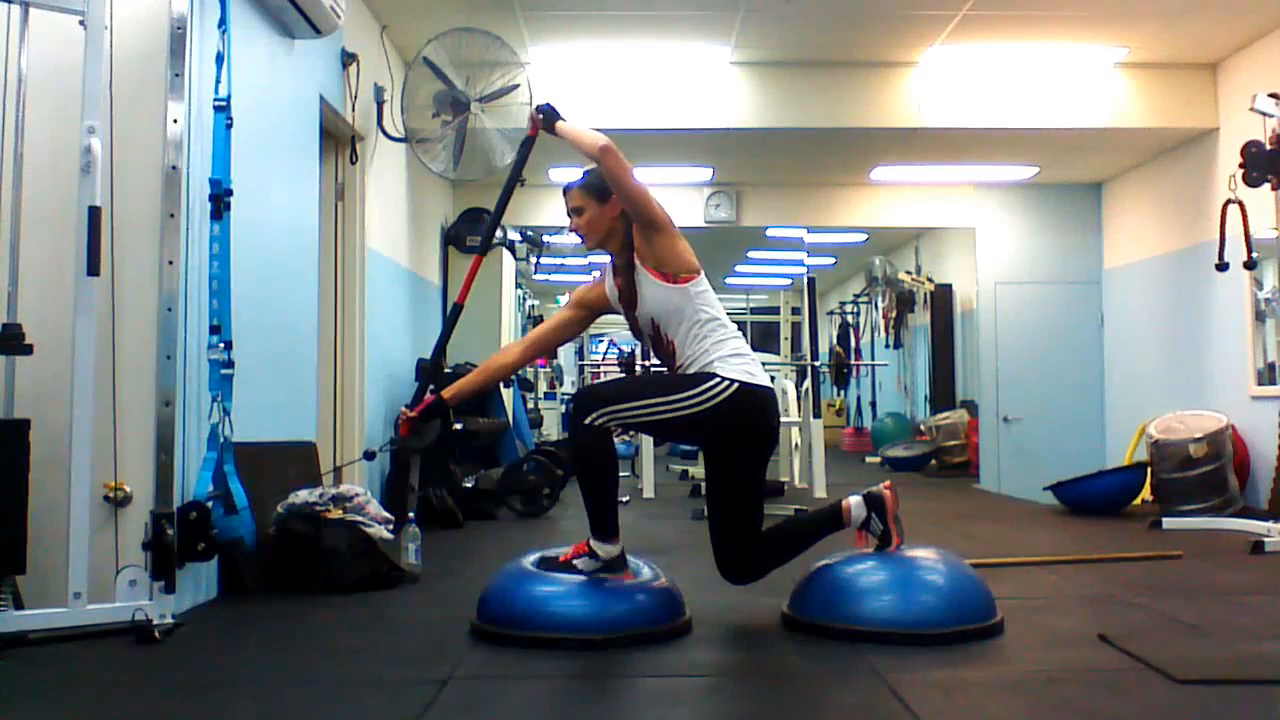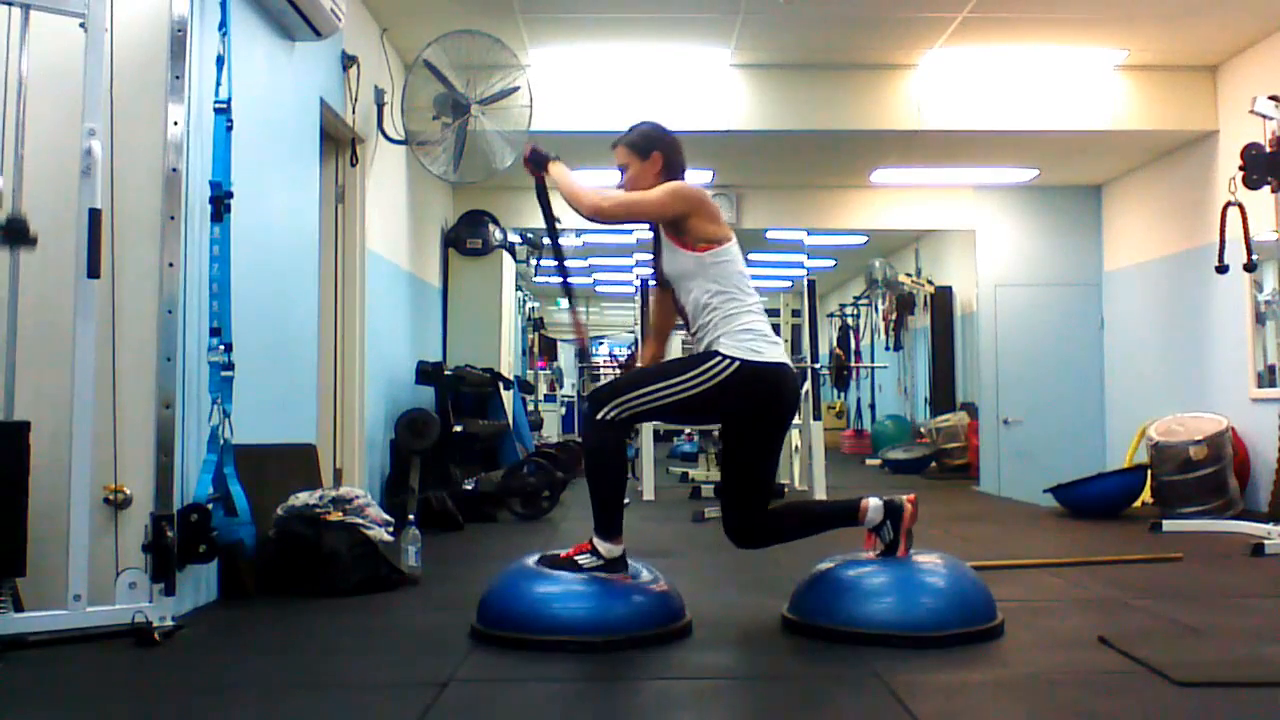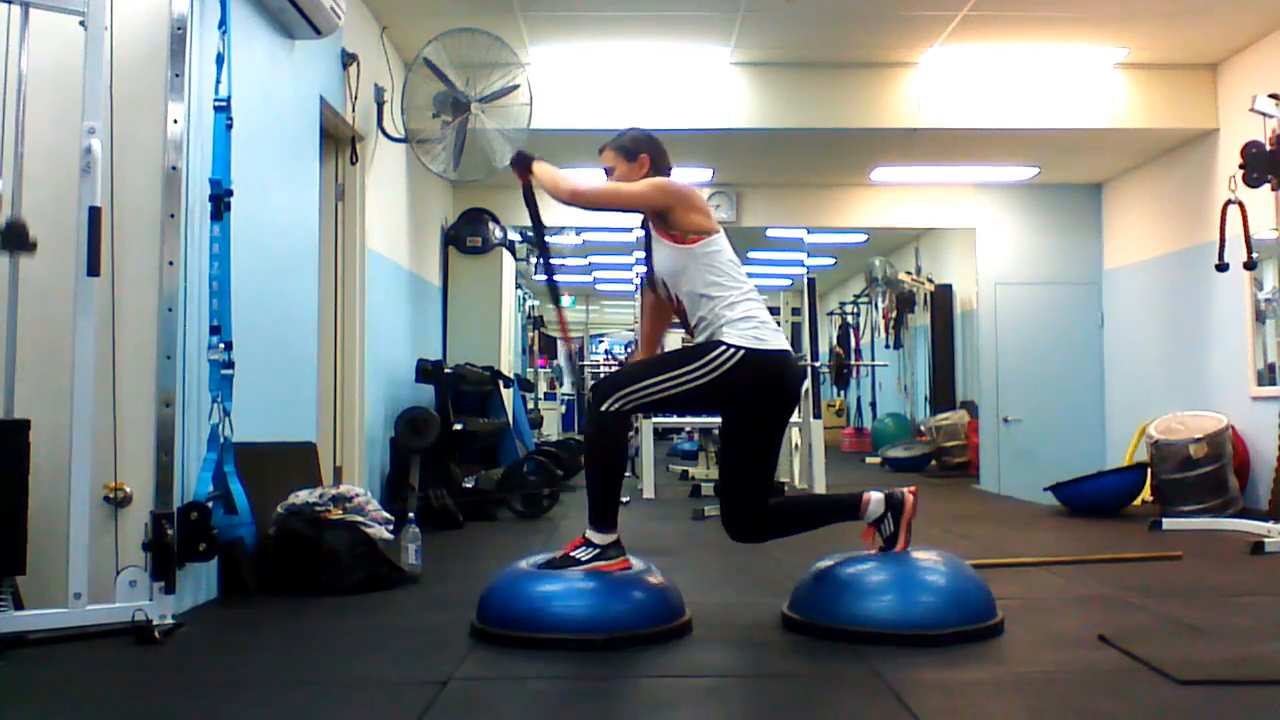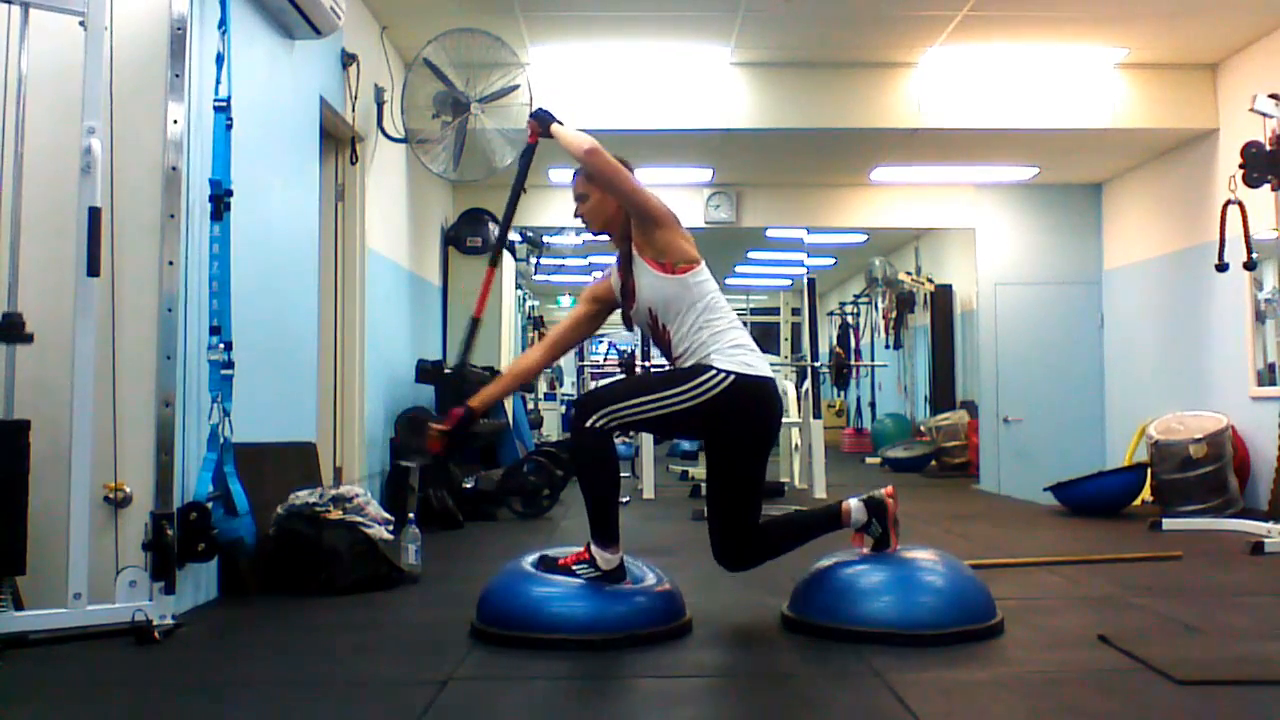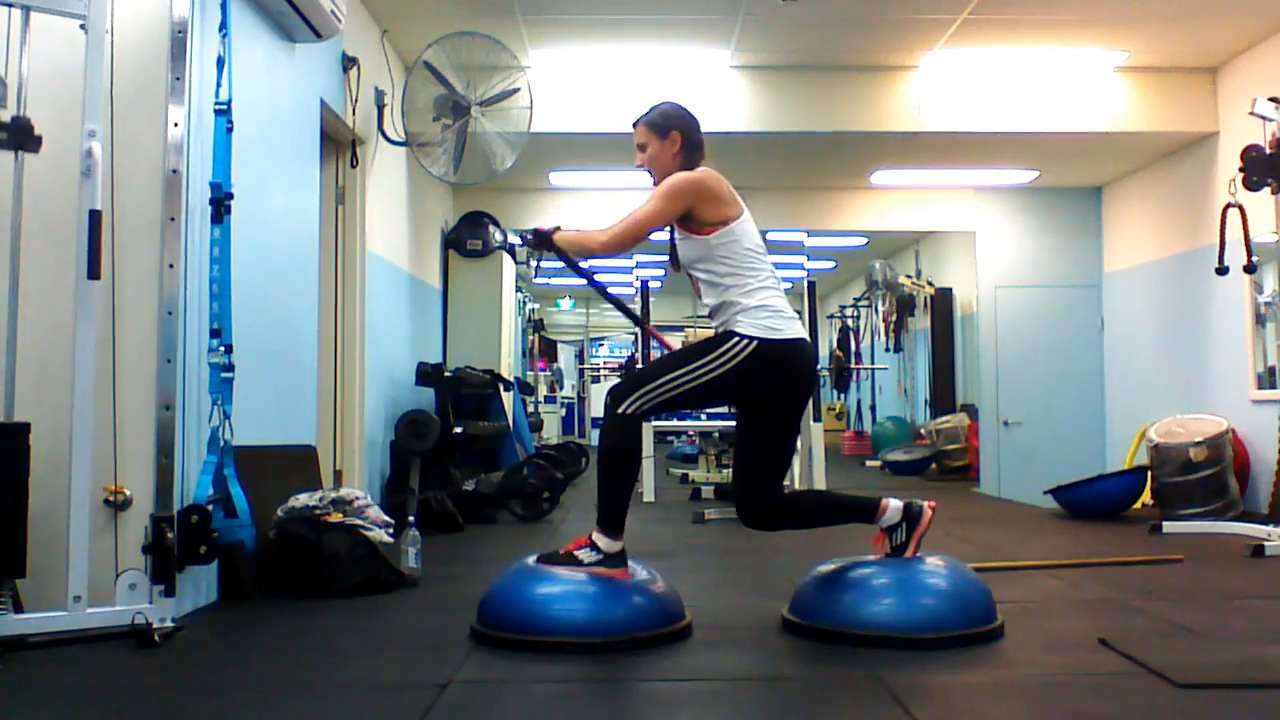
dt=1s
person 1, frame 1
left shoulder: (657, 240)
right shoulder: (600, 293)
left elbow: (606, 151)
right elbow: (522, 350)
left wrist: (556, 124)
right wrist: (443, 399)
left hip: (738, 395)
right hip: (731, 407)
left knee: (590, 408)
right knee: (741, 565)
left ankle: (605, 551)
right ankle: (862, 507)
person 1, frame 2
left shoulder: (688, 200)
right shoulder: (664, 243)
left elbow: (595, 207)
right elbow: (655, 341)
left wrist: (551, 167)
right wrist: (606, 432)
left hip: (744, 368)
right hip: (767, 382)
left knee: (604, 407)
right knee: (748, 528)
left ankle: (607, 551)
right ankle: (881, 512)
person 1, frame 3
left shoulder: (670, 194)
right shoulder: (658, 248)
left elbow: (575, 194)
right elbow: (648, 350)
left wrist: (532, 166)
right wrist: (620, 425)
left hip: (747, 356)
right hip: (769, 371)
left knee: (606, 398)
right knee: (747, 522)
left ankle: (602, 543)
right ankle: (881, 505)
person 1, frame 4
left shoulder: (656, 228)
right shoulder: (609, 288)
left elbow: (593, 155)
right elbow: (541, 352)
left wrist: (552, 126)
right wrist: (469, 410)
left hip: (737, 385)
right hip: (739, 398)
left knee: (591, 414)
right knee: (738, 551)
left ankle: (605, 559)
right ankle: (861, 511)
person 1, frame 5
left shoulder: (691, 185)
right shoulder: (702, 198)
left elbow: (607, 243)
left wrist: (553, 238)
left hip: (760, 345)
right hip: (787, 354)
left knee: (625, 402)
right knee: (760, 507)
left ankle: (606, 546)
right ankle: (897, 513)
